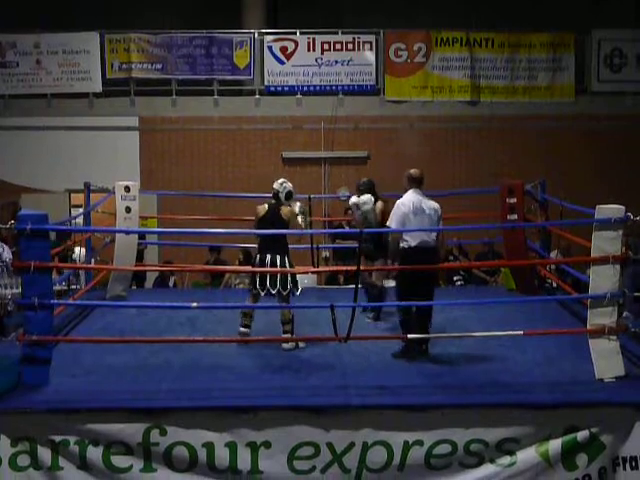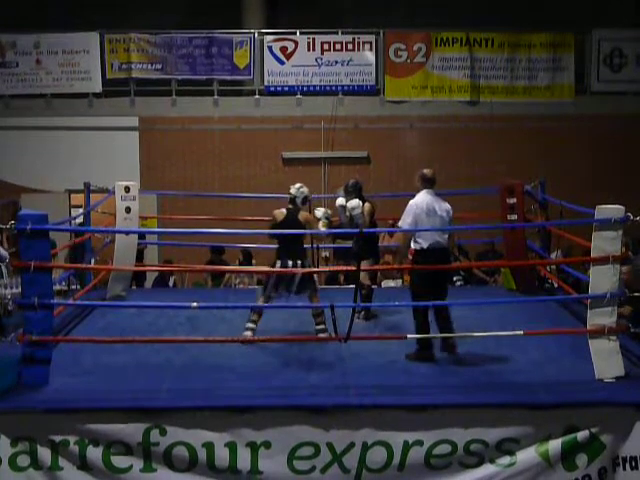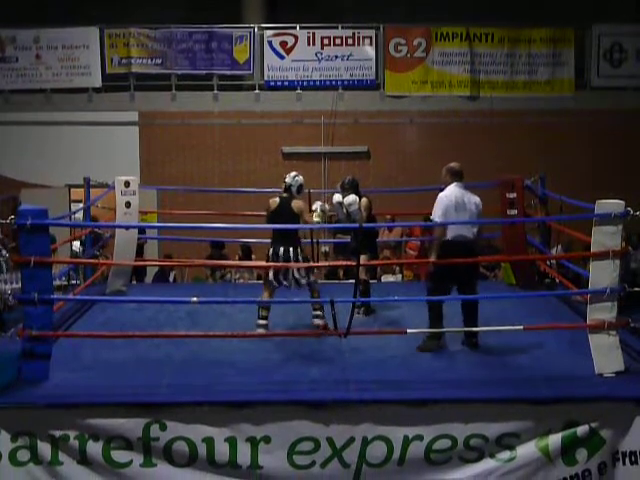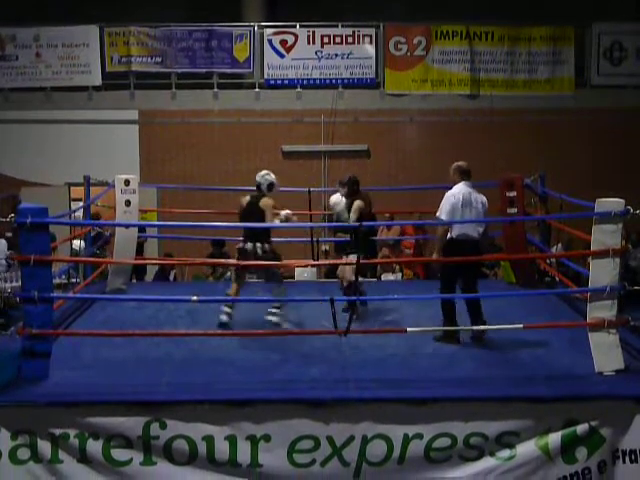
dt=0.5s
person 1, frame 1
left shoulder: (402, 203)
right shoulder: (434, 206)
left elbow: (396, 236)
right elbow: (440, 237)
left wrist: (393, 257)
right wrist: (437, 258)
left hip: (410, 254)
right hip: (430, 254)
left knee: (405, 302)
right knee: (425, 301)
left ankle: (410, 345)
right ankle: (422, 344)
person 1, frame 2
left shoulder: (415, 204)
right shoulder: (446, 206)
left elbow: (406, 236)
right elbow: (449, 236)
left wrist: (401, 258)
right wrist: (447, 256)
left hip: (423, 255)
right hip: (442, 254)
left knee: (420, 303)
right knee: (440, 300)
left ankle: (425, 349)
right ankle: (448, 340)
person 1, frame 3
left shoulder: (445, 196)
right shoulder: (474, 199)
left elbow: (440, 229)
right elbow: (478, 228)
left wrist: (434, 253)
right wrist: (474, 248)
left hip: (449, 247)
right hip: (469, 248)
left knee: (437, 293)
right knee: (469, 293)
left ankle: (435, 337)
right ankle: (472, 337)
person 1, frame 4
left shoulder: (452, 194)
right shoulder: (481, 198)
left elbow: (444, 226)
right elbow: (484, 226)
left wrist: (437, 251)
left hip: (455, 246)
right hip: (474, 246)
left knee: (447, 289)
right knee: (470, 288)
left ankle: (451, 332)
right ankle: (478, 328)
person 2, frame 1
left shoulder: (260, 210)
right shoulder: (288, 211)
right wrist: (300, 214)
left hip: (262, 257)
right hip: (280, 258)
left knee: (253, 295)
right knee: (284, 299)
left ankle: (243, 333)
right ankle: (288, 339)
person 2, frame 2
left shoulder: (277, 214)
right shoulder: (306, 217)
left elbow: (272, 235)
left hip: (281, 262)
right hip: (300, 262)
left knee: (265, 296)
right knee: (313, 295)
left ankle: (249, 330)
right ankle: (322, 331)
person 2, frame 3
left shoulder: (271, 203)
right shoulder: (299, 205)
right elbow: (311, 225)
right wrist: (319, 211)
left hip: (275, 250)
right hip: (293, 250)
left knee: (268, 288)
right knee: (312, 285)
left ankle: (262, 325)
right ankle: (319, 318)
person 2, frame 4
left shoulder: (244, 201)
right shoulder: (269, 203)
right elbow: (270, 225)
right wrist: (282, 218)
left hip: (246, 246)
right hip: (263, 247)
left knee: (238, 282)
right knee: (278, 281)
left ankle: (226, 315)
right ankle: (274, 314)
person 3, frame 1
left shoulder: (379, 204)
right shoulder: (362, 205)
left elbow: (376, 223)
right elbow: (359, 224)
left wrist: (370, 210)
right wrist: (355, 209)
left hip: (379, 246)
right hip: (367, 244)
left knee: (376, 279)
right knee: (365, 277)
left ankle: (376, 310)
right ankle: (371, 304)
person 3, frame 2
left shoulder: (366, 206)
right shoulder: (350, 206)
left elbow: (365, 227)
right elbow: (347, 226)
left wrist: (358, 214)
right wrist: (341, 211)
left hip: (369, 247)
right hip: (358, 245)
left knee: (364, 278)
right knee: (361, 278)
left ankle: (367, 311)
right ankle: (364, 308)
person 3, frame 3
left shoulder: (363, 201)
right shoulder: (347, 202)
left elbow: (362, 222)
right elbow: (345, 222)
left wrist: (355, 210)
right wrist: (338, 208)
left hip: (367, 242)
right hip: (356, 240)
left knee: (362, 273)
right knee: (360, 273)
left ankle: (366, 306)
right ankle: (364, 303)
person 3, frame 4
left shoulder: (358, 203)
right shoulder: (351, 202)
left elbow: (351, 222)
right elbow: (347, 221)
left hip: (361, 244)
right hip: (355, 243)
left knee: (347, 274)
right knee: (342, 273)
left ankle: (353, 306)
right ankle: (352, 303)
